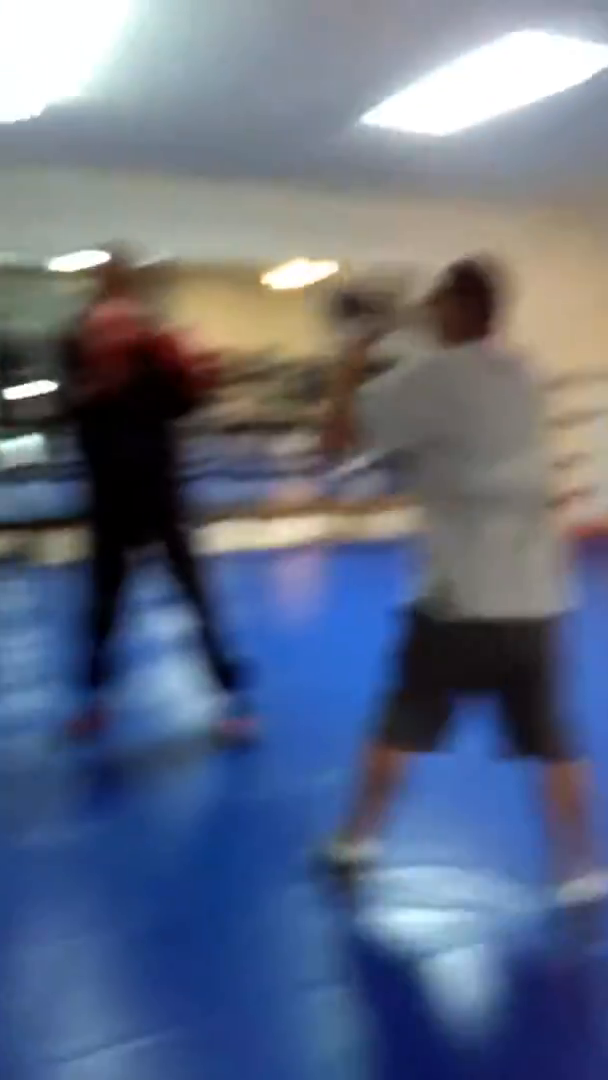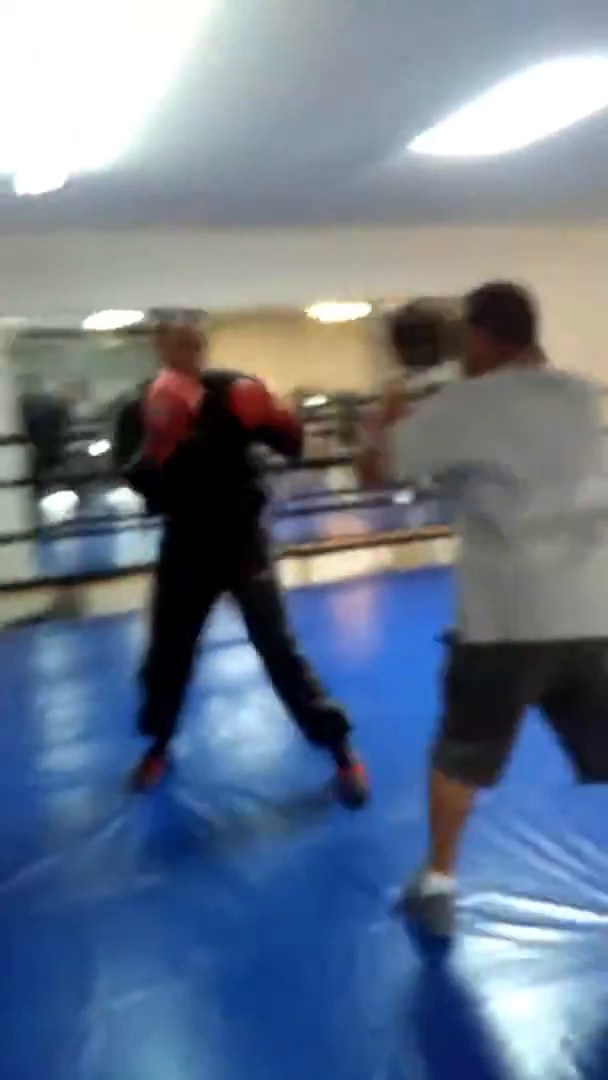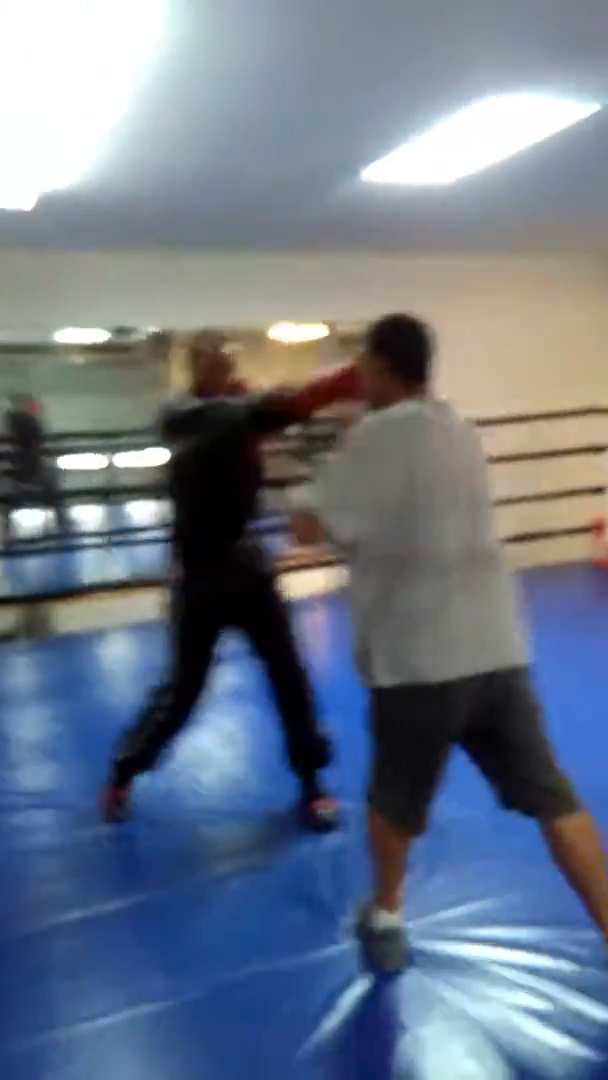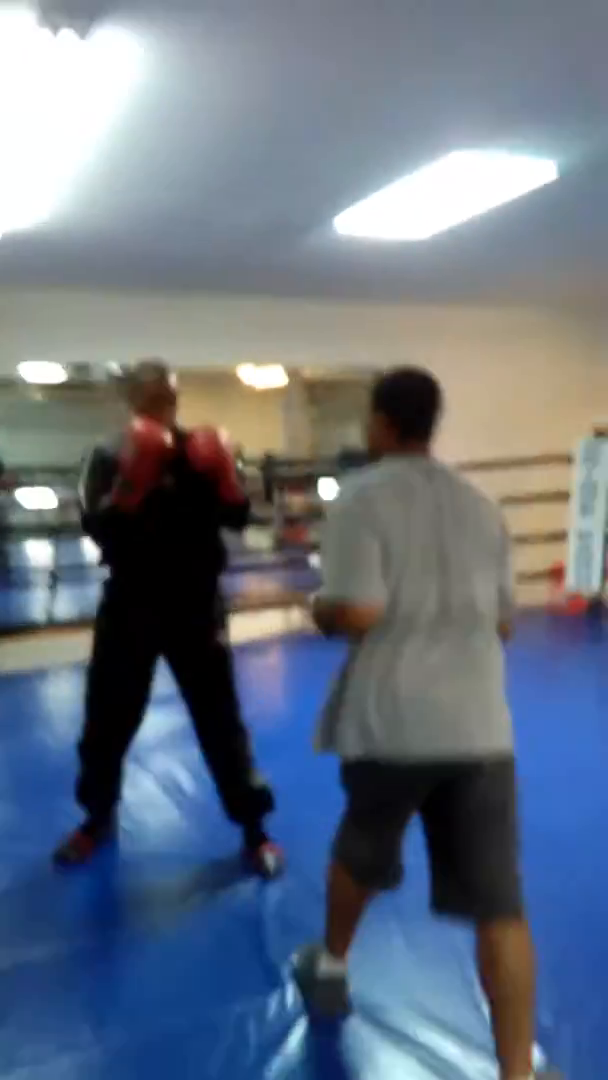
dt=0.3s
person 1, frame 1
left shoulder: (431, 376)
right shoulder: (522, 379)
left elbow: (339, 432)
left wrist: (352, 368)
left hip: (462, 591)
right hip: (534, 591)
left knee: (404, 720)
right knee: (550, 739)
left ankle: (353, 846)
person 1, frame 2
left shoulder: (466, 405)
left elbow: (374, 466)
left wrist: (393, 407)
left hip: (507, 619)
left knee: (461, 753)
left ankle: (436, 885)
person 1, frame 3
left shoulder: (373, 436)
right shoulder: (460, 433)
left elbow: (314, 530)
left wrist: (305, 515)
left hip: (417, 656)
right hip: (497, 646)
left knee: (394, 797)
right knee: (552, 798)
left ankle: (386, 921)
person 1, frame 4
left shoulder: (362, 497)
right shoulder: (481, 506)
left elbow: (355, 613)
right elbow: (501, 622)
left wrist: (319, 610)
left hip: (390, 724)
right hip: (479, 727)
left knee: (361, 854)
right knee: (498, 903)
left ankle: (329, 970)
person 2, frame 1
left shoulder: (154, 337)
right shoulder: (79, 342)
left elbow: (182, 401)
right elbow: (78, 408)
left wrist: (185, 375)
right wrist: (103, 366)
left hip: (156, 480)
right hip: (110, 485)
left knee: (194, 587)
right knee: (104, 594)
left ankle: (234, 695)
right ankle: (95, 694)
person 2, frame 2
left shoulder: (231, 390)
right shoulder: (146, 406)
left elbow: (291, 441)
right elbow: (140, 481)
left wrist: (272, 416)
right wrist: (160, 439)
left hip: (240, 536)
right hip: (185, 542)
left knee: (276, 645)
right knee: (167, 653)
left ankle: (341, 752)
right ankle: (158, 746)
person 2, frame 3
left shoulder: (233, 408)
right shoulder: (185, 415)
left elbow: (243, 475)
right elbow: (243, 419)
right wrist: (324, 389)
left hip: (242, 559)
right hip: (200, 567)
left knee: (288, 673)
right knee: (183, 688)
left ankle: (310, 783)
right ankle: (122, 774)
person 2, frame 4
left shoulder: (196, 448)
right shoulder: (109, 457)
left elbow: (236, 517)
right elbow: (98, 526)
left wrist: (223, 475)
right wrist: (133, 478)
left hip: (194, 599)
right hip: (131, 603)
left knee: (219, 718)
right knee: (108, 718)
left ankle: (254, 830)
right ankle: (98, 818)
